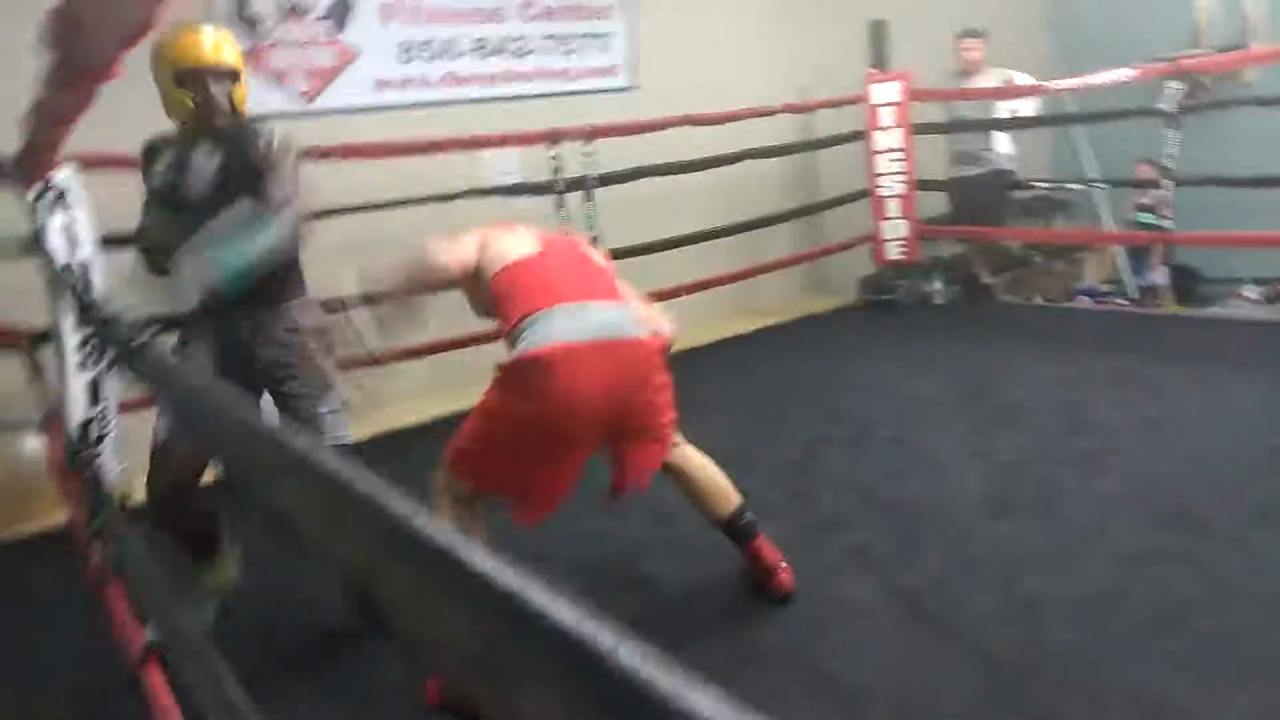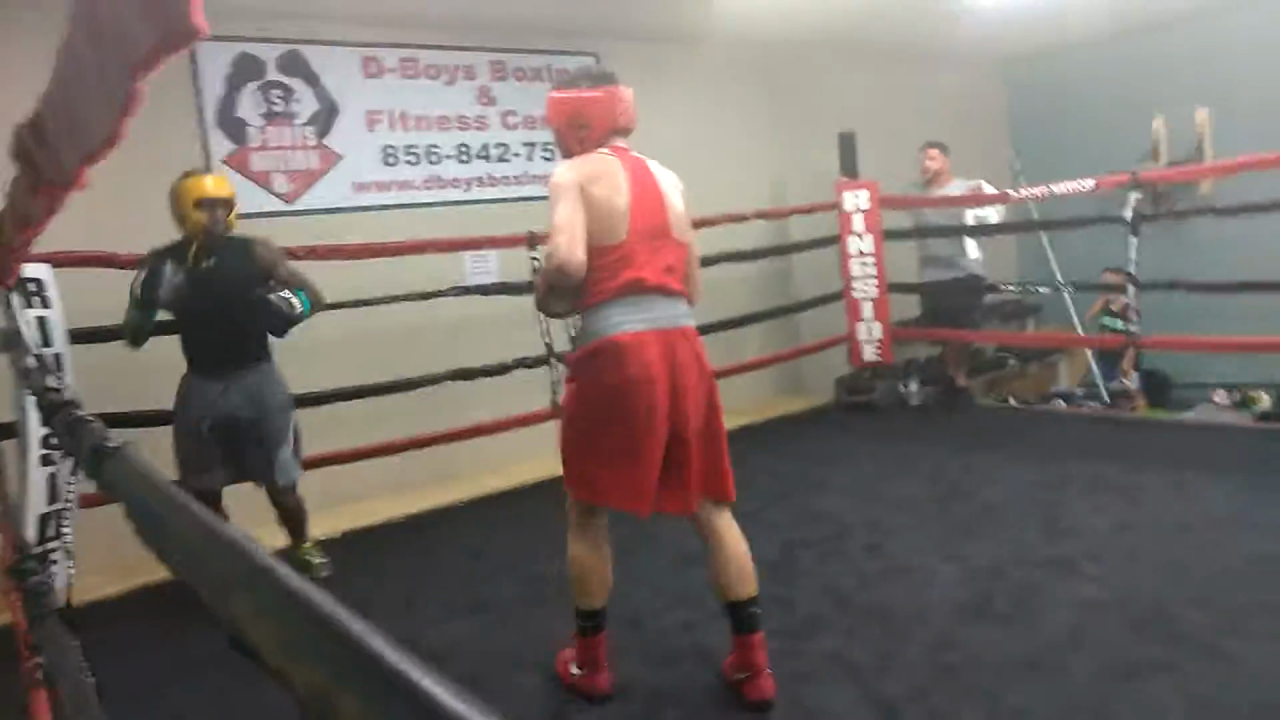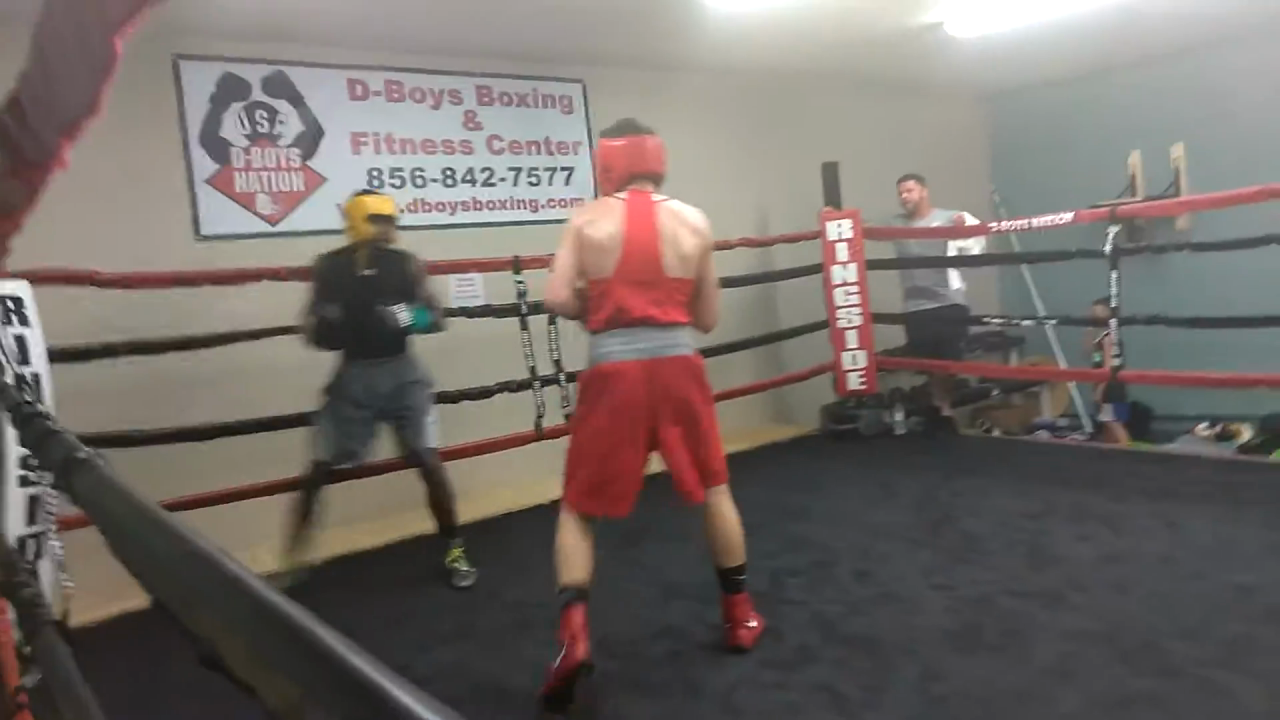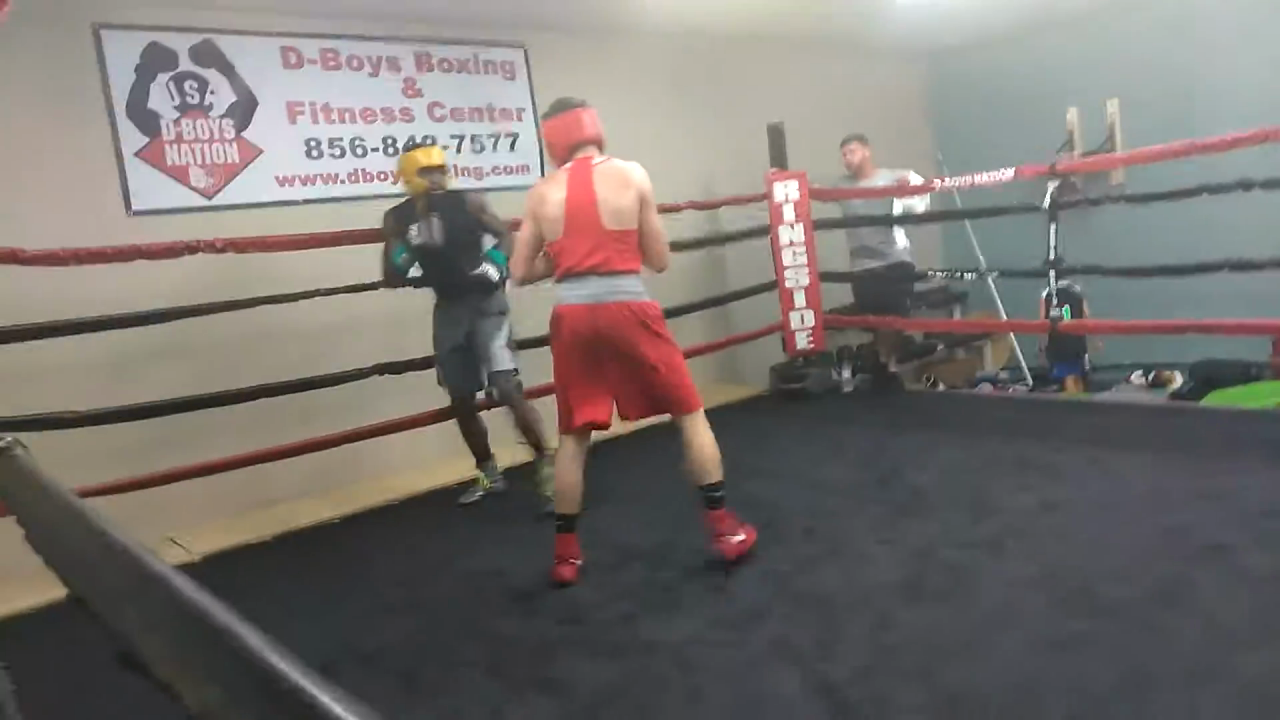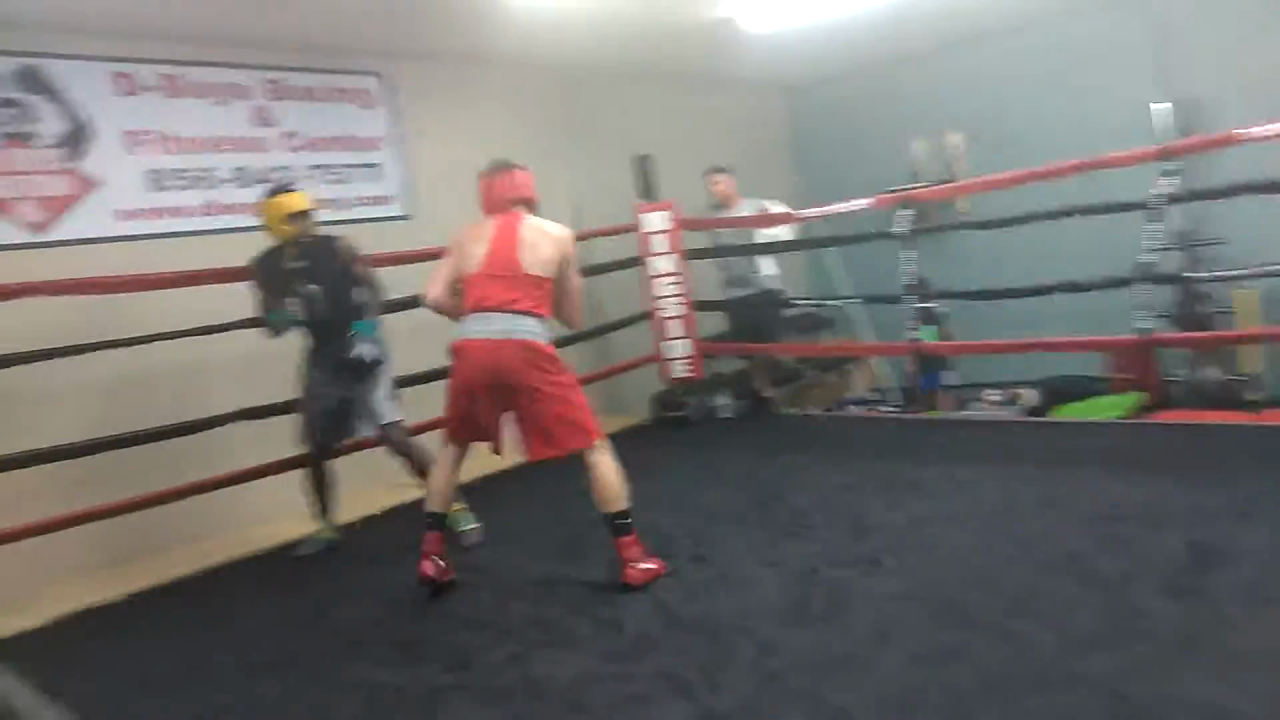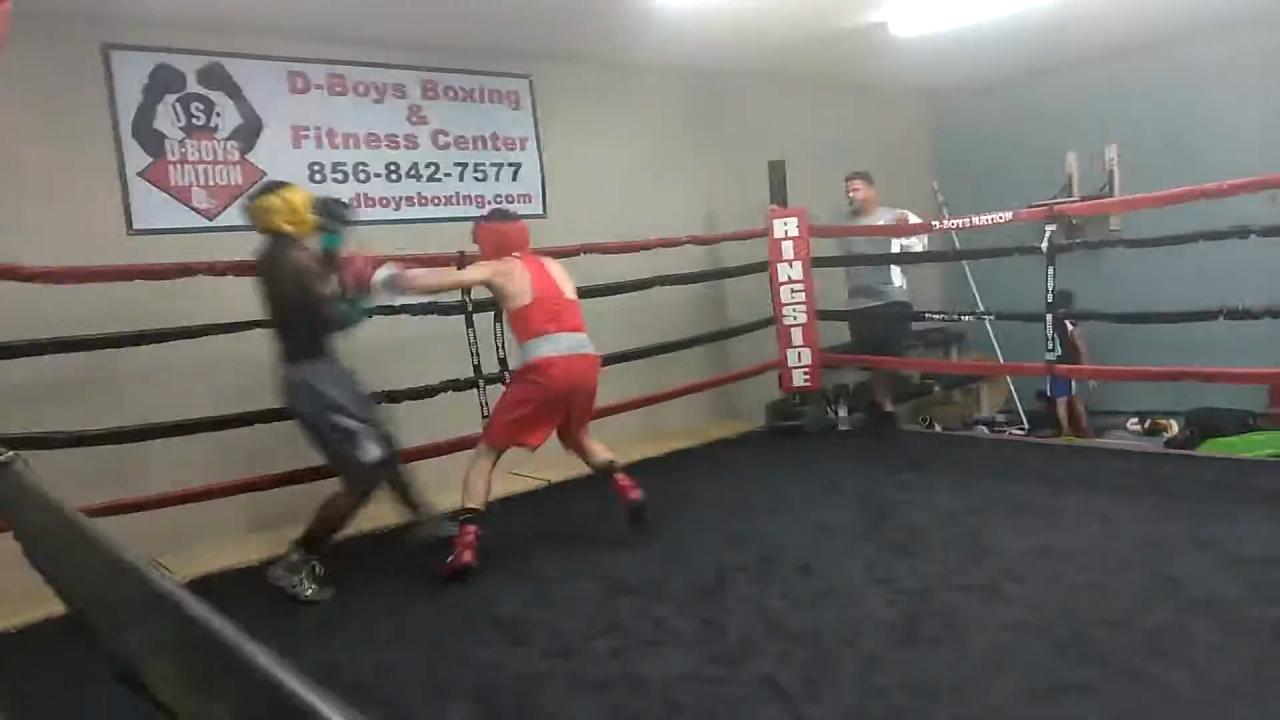
dt=0.7s
person 1, frame 1
left shoulder: (483, 242)
right shoulder: (583, 251)
left elbow: (444, 262)
right elbow: (662, 331)
left wrist: (387, 291)
left hip: (556, 367)
right hip: (632, 354)
left knee: (454, 492)
right knee: (668, 449)
right ankle: (765, 564)
person 1, frame 2
left shoulder: (575, 174)
right shoulder: (666, 178)
left elbow: (568, 261)
left wrist: (548, 294)
left hip: (616, 350)
right hip: (681, 345)
left knee: (585, 510)
right knee: (710, 506)
left ankle: (590, 660)
right ankle: (752, 659)
person 1, frame 3
left shoulder: (586, 219)
right shoulder: (692, 219)
left elbow: (558, 299)
right elbow: (709, 317)
left wrist: (604, 310)
left hip: (612, 372)
right hip: (680, 366)
left knee: (578, 509)
right knee: (713, 492)
left ankle: (574, 633)
right ankle: (741, 614)
person 1, frame 4
left shoulder: (541, 192)
right shoulder: (631, 175)
left elbow: (520, 272)
right elbow: (658, 259)
left hip: (571, 315)
right hip: (627, 309)
left knee: (573, 435)
right knee: (690, 413)
left ankle: (566, 553)
right ankle: (722, 528)
person 1, frame 5
left shoulder: (470, 238)
right shoulder: (557, 235)
left elbow: (436, 297)
right elbow: (574, 310)
left hip: (475, 350)
right hip: (527, 349)
left knee: (453, 446)
right knee: (592, 447)
left ankle: (432, 553)
right ankle: (633, 558)
person 1, frame 6
left shoulder: (498, 269)
right shoulder: (554, 267)
left elbow: (437, 281)
left hip: (547, 367)
right hip: (585, 361)
left knee: (487, 452)
right knee: (575, 435)
left ankle: (466, 543)
right ankle: (625, 487)
person 2, frame 1
left shoulder: (266, 148)
right shoulder: (168, 156)
left elbow: (283, 215)
right elbow: (159, 260)
left wrist: (220, 256)
right wrist: (170, 201)
left hip: (281, 321)
right hip: (215, 329)
right knee: (170, 483)
right ankle: (215, 565)
person 2, frame 2
left shoulder: (255, 252)
right shoulder: (162, 263)
left elbow: (312, 294)
right elbow: (134, 337)
left wrist: (293, 304)
right wrist: (145, 302)
left hip: (257, 382)
right hip: (202, 389)
left knee: (282, 489)
right knee: (202, 495)
left ankle: (302, 547)
person 2, frame 3
left shoulder: (406, 264)
right shoulder: (329, 267)
left elbow: (436, 317)
right elbow: (313, 325)
left wrist: (410, 318)
right wrist: (320, 328)
left hip: (401, 371)
right hip: (353, 375)
left knee: (429, 465)
right knee: (318, 473)
left ankle: (453, 550)
right ankle: (293, 559)
person 2, frame 4
left shoulder: (467, 202)
right shoulder: (397, 219)
left elbow: (505, 238)
right elbow: (392, 277)
left wrist: (496, 263)
right wrist: (409, 247)
left hip: (484, 303)
right hip: (448, 310)
left knee: (508, 390)
right knee: (461, 402)
left ankle: (547, 468)
right ankle: (487, 473)
person 2, frame 5
left shoulder: (336, 247)
right shoulder: (266, 267)
left elbow: (372, 288)
right elbow: (273, 325)
left wrist: (365, 329)
right wrist: (292, 312)
left hip: (362, 349)
right hip: (323, 358)
left knee: (393, 435)
right knee: (318, 450)
left ankle: (457, 508)
right ankle: (326, 526)
person 2, frame 6
left shoulder: (279, 256)
right shoulder: (291, 260)
left elbow: (328, 284)
right elbow: (334, 317)
left wrist: (331, 242)
right wrist: (353, 307)
left hip: (316, 371)
right hip: (313, 377)
left knee: (380, 452)
right knee: (364, 475)
left ankle: (420, 515)
right ankle: (294, 563)
person 3, frame 1
left shoulder: (1005, 79)
right shoulder: (951, 83)
left elbow: (1028, 110)
left wrist: (1016, 96)
left hip: (995, 168)
right hip: (961, 171)
left knee: (993, 228)
left ankle: (992, 277)
right ankle: (980, 278)
person 3, frame 2
left shoulder: (970, 188)
right shoulder: (915, 194)
left elbow: (992, 218)
left wrist: (982, 202)
left hip: (964, 273)
right hip: (931, 277)
left knee: (963, 332)
left ankle: (961, 380)
right ankle: (953, 380)
person 3, frame 3
left shoulder: (950, 218)
right shoulder: (896, 224)
left elbow: (976, 240)
left hip: (948, 304)
right hip: (915, 307)
left knee: (947, 362)
left ankle: (945, 410)
right ankle: (939, 410)
person 3, frame 4
left shoulder: (895, 178)
right shoulder: (842, 186)
left elbow: (919, 206)
left wrist: (909, 189)
left hip: (894, 262)
right hip: (862, 267)
left knee: (895, 320)
left ankle: (894, 366)
right ankle: (886, 368)
person 3, frame 5
left shoulder: (760, 208)
left elbow: (785, 233)
left hip: (763, 289)
right hip: (733, 293)
left knee: (767, 345)
left ankle: (775, 392)
right ankle: (764, 393)
person 3, frame 6
left shoulder: (896, 217)
right shoulder: (843, 223)
left elbow: (918, 246)
left hip: (892, 301)
right hip: (859, 305)
left knee: (892, 358)
right ankle: (884, 406)
